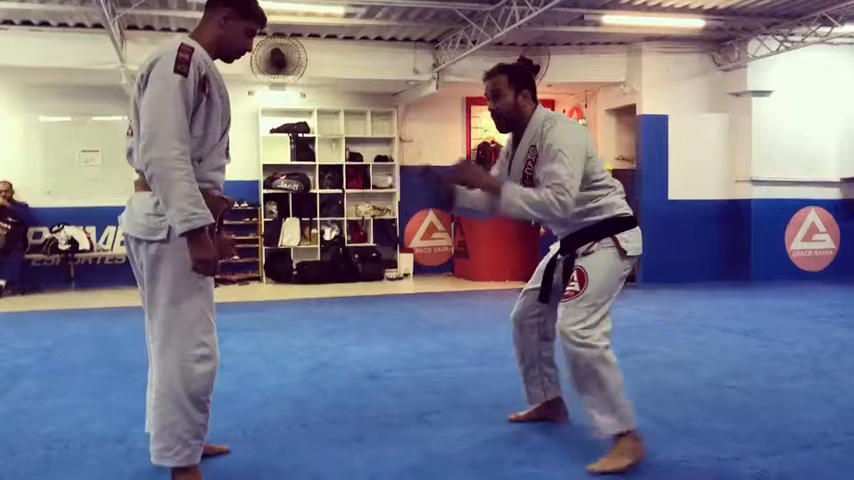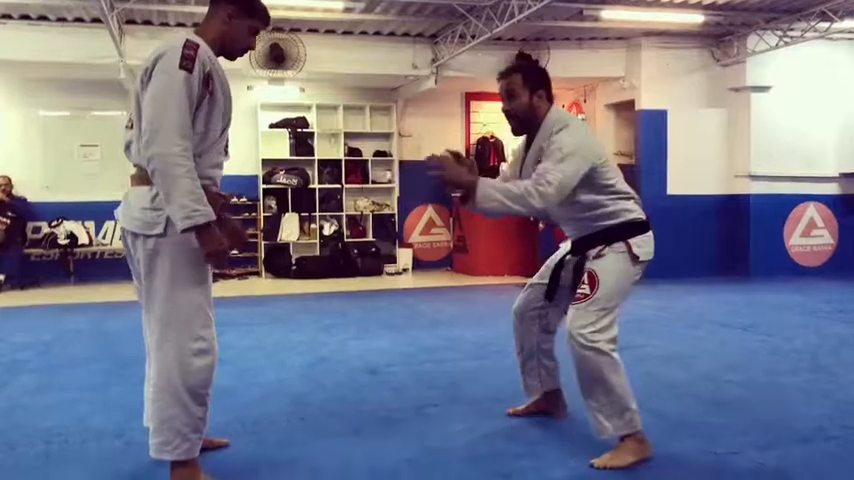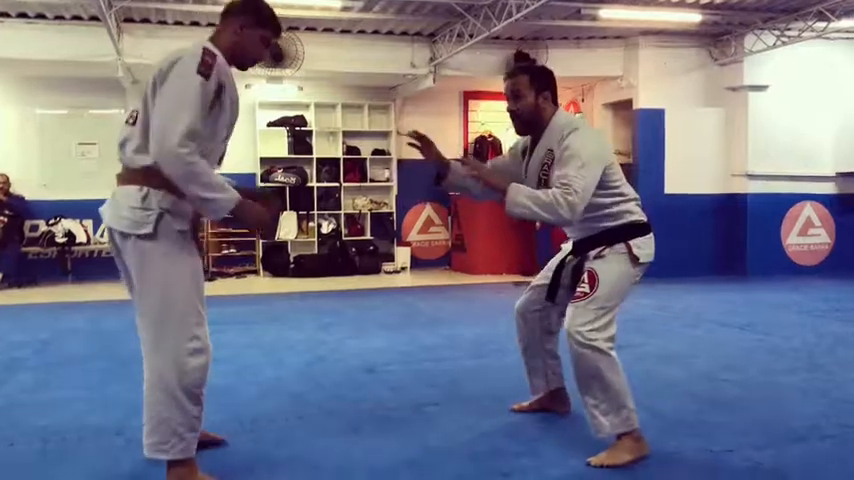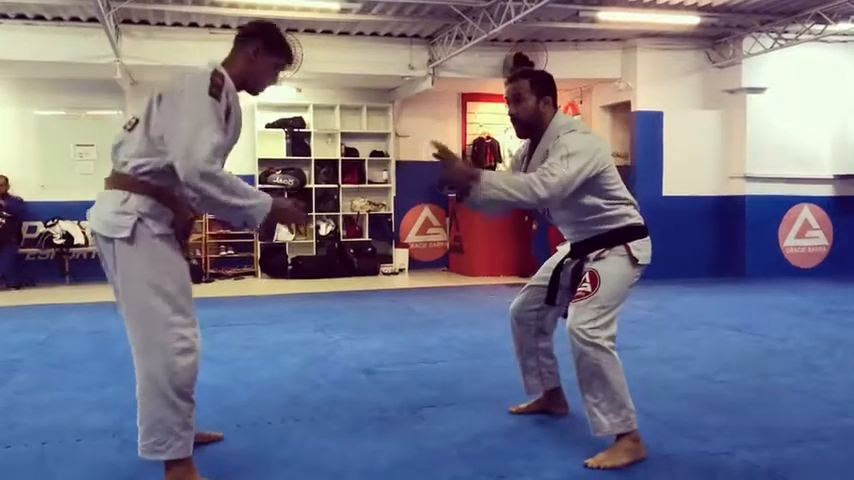
dt=0.2s
person 1, frame 1
left shoulder: (198, 69)
right shoulder: (181, 60)
right elbow: (163, 154)
left wrist: (206, 224)
right wrist: (196, 231)
left hip: (177, 220)
right hip: (171, 222)
left knee: (175, 340)
right knee: (188, 346)
left ankle: (178, 439)
person 1, frame 2
left shoulder: (199, 64)
right shoulder: (185, 56)
right elbow: (165, 149)
left wrist: (212, 217)
right wrist: (202, 225)
left hip: (170, 213)
right hip: (167, 216)
left knee: (172, 334)
right knee: (187, 340)
left ankle: (178, 434)
person 1, frame 3
left shoulder: (205, 70)
right shoulder: (200, 62)
right elbow: (174, 150)
left wrist: (233, 202)
right wrist: (234, 206)
left hip: (154, 209)
right hip: (154, 212)
left knee: (168, 334)
right knee: (181, 340)
left ankle: (176, 430)
person 1, frame 4
left shoulder: (215, 92)
right shoulder: (206, 84)
left elbow: (194, 176)
right elbow: (198, 170)
left wrist: (256, 210)
right wrist: (268, 208)
left hip: (142, 215)
right hip: (133, 216)
left knee: (164, 335)
right knee: (169, 341)
left ankle: (172, 429)
person 2, frame 1
left shoulder: (561, 136)
right shoulder: (516, 145)
left elbow: (559, 203)
right elbow: (490, 203)
left wrist: (495, 188)
right wrist: (451, 190)
left hip: (607, 239)
right hip: (573, 242)
left knee: (579, 329)
right knee: (528, 318)
left ankle: (626, 438)
right ankle: (549, 403)
person 2, frame 2
left shoulder: (570, 137)
right shoulder: (531, 143)
left elbow: (538, 197)
right elbow: (509, 195)
left wrist: (471, 184)
right wrist: (471, 181)
left hip: (619, 243)
right hip: (583, 244)
left knee: (586, 331)
right knee: (530, 311)
left ankle: (633, 438)
right ankle: (548, 396)
person 2, frame 3
left shoulder: (578, 139)
right shoulder: (531, 144)
left elbow: (566, 205)
right elbow: (490, 179)
left wrist: (503, 189)
right wrist: (443, 165)
left hip: (620, 243)
right hip: (584, 244)
left knee: (584, 330)
right knee: (533, 311)
left ankle: (630, 437)
right ankle: (554, 395)
person 2, frame 4
left shoulder: (576, 141)
right shoulder: (532, 148)
left elbow: (540, 190)
right elbow: (498, 200)
left wrist: (472, 177)
right wrist: (462, 179)
left hip: (617, 246)
right hip: (579, 246)
left knee: (586, 329)
right knee: (526, 312)
left ankle: (628, 438)
right ankle: (551, 395)
